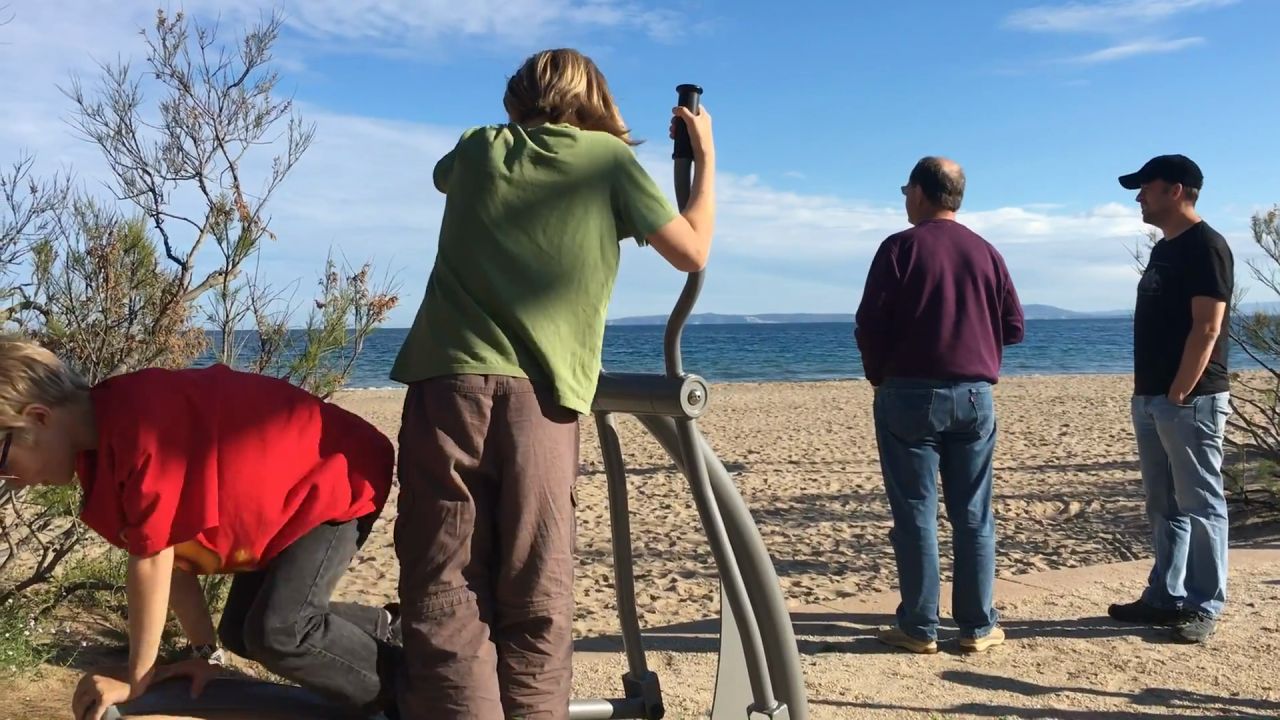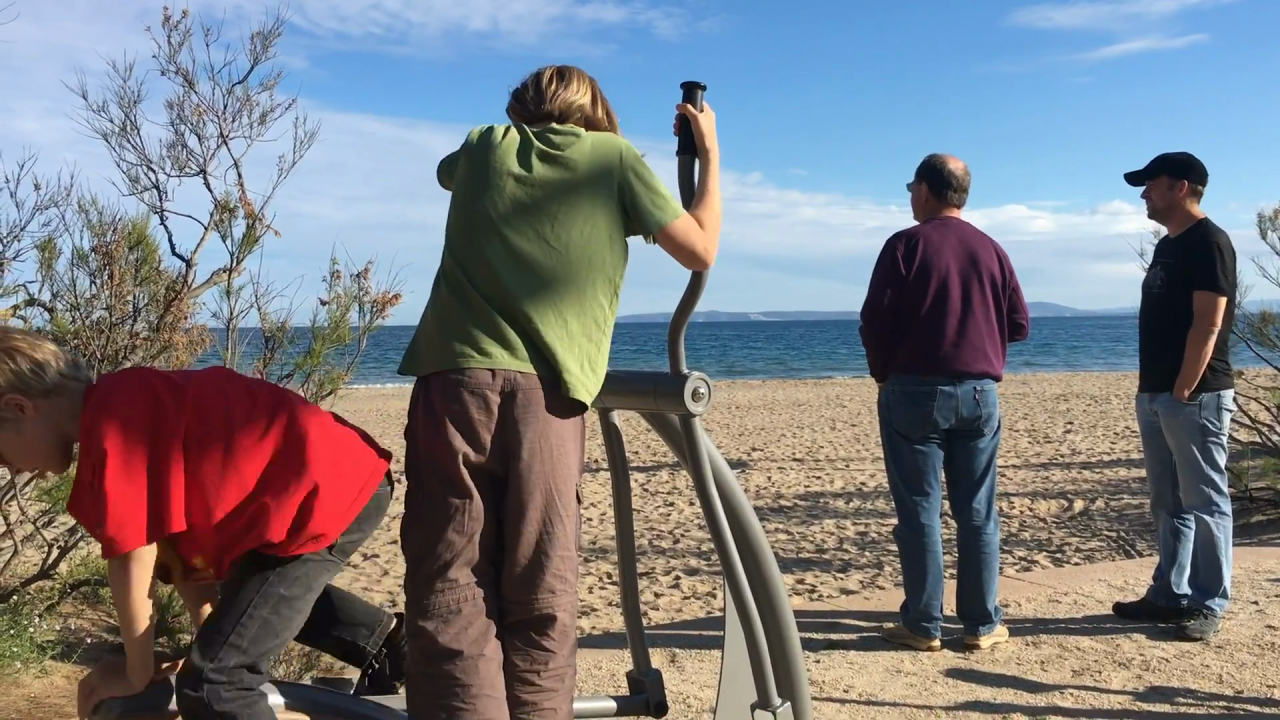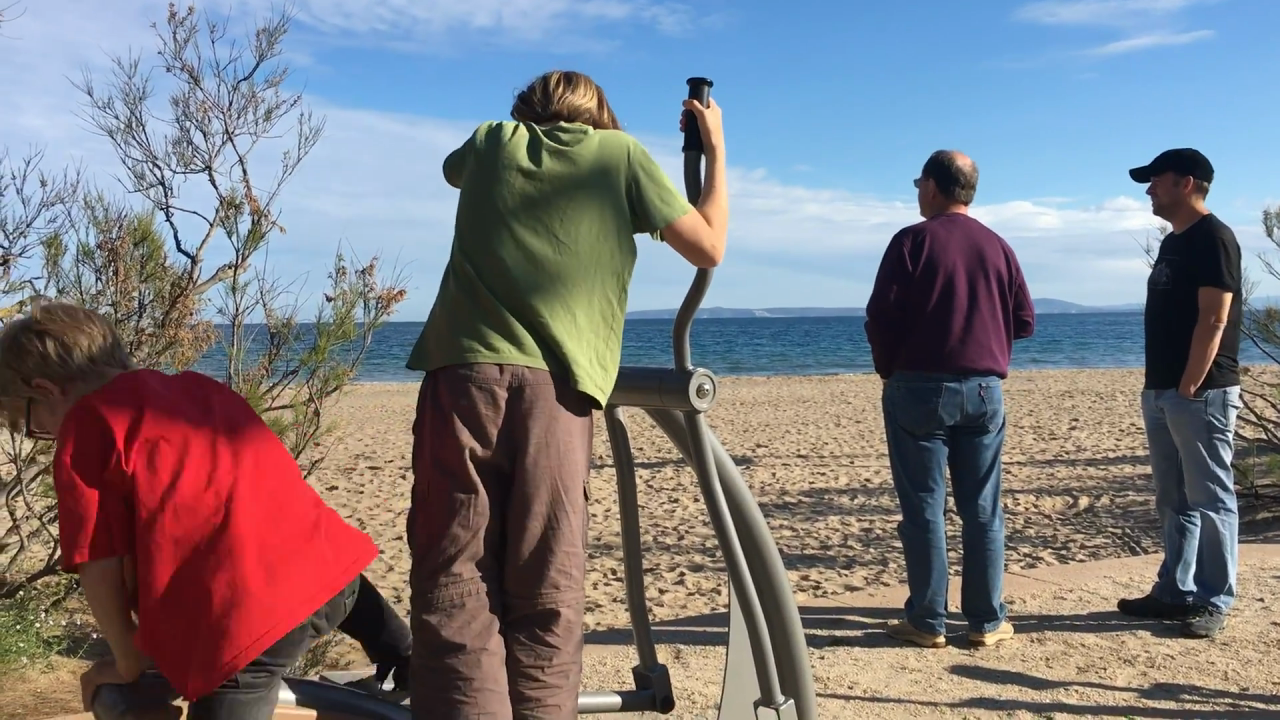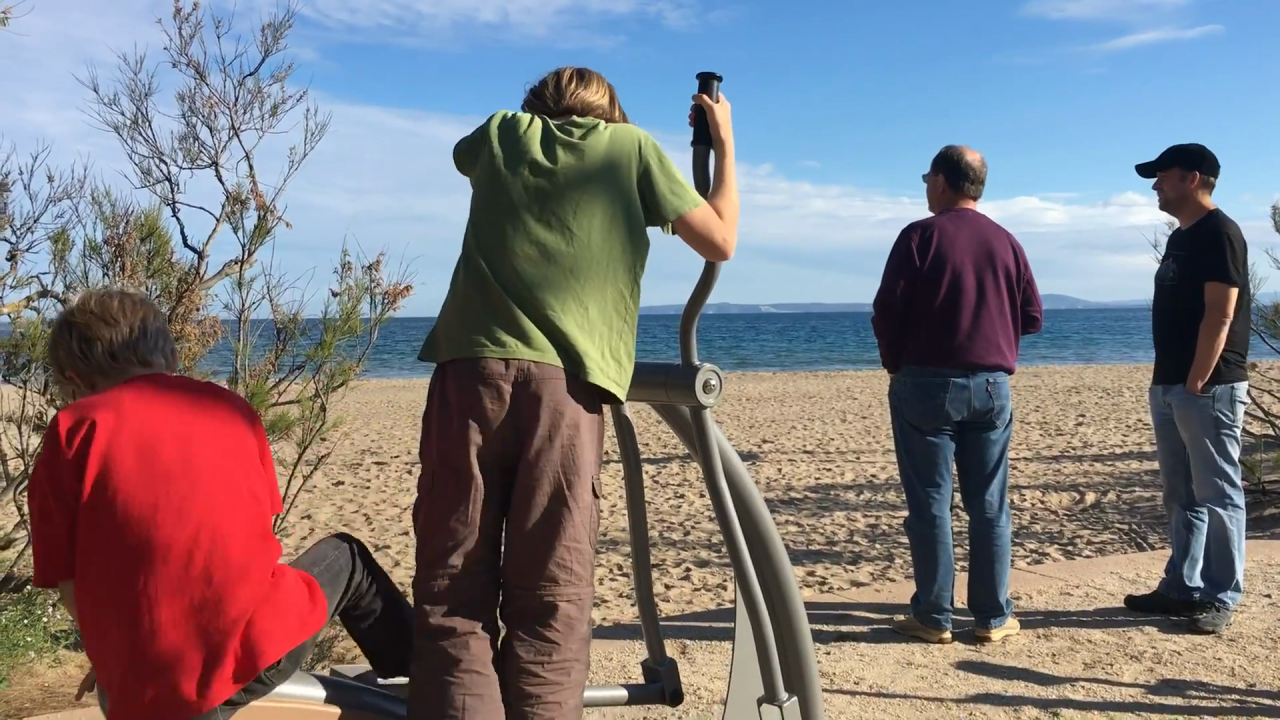
dt=0.2s
person 1, frame 1
left shoulder: (476, 149)
right shoulder: (607, 157)
right elbow: (693, 253)
right wrist: (705, 158)
left hip: (447, 385)
right hip: (538, 396)
left knee: (445, 602)
right knee: (536, 603)
person 1, frame 2
left shoulder: (482, 147)
right shoulder: (612, 155)
right elbow: (700, 251)
right wrist: (710, 155)
left hip: (455, 381)
right hip: (545, 393)
left knee: (450, 602)
right knee: (540, 605)
person 1, frame 3
left shoulder: (489, 143)
right shoulder: (619, 151)
right elbow: (708, 247)
right wrist: (715, 152)
left hip: (463, 377)
right hip: (553, 388)
left knee: (454, 603)
right knee: (545, 604)
person 1, frame 4
left shoulder: (499, 134)
right shoulder: (630, 145)
right elbow: (720, 241)
right wrist: (725, 144)
left hip: (471, 370)
right hip: (562, 383)
left knee: (453, 598)
right knee: (549, 599)
person 2, frame 1
left shoulder: (900, 248)
right shoulder: (986, 252)
left elbow: (870, 324)
right elbow: (1014, 327)
left wrist: (878, 376)
left hip: (910, 394)
right hip: (975, 395)
left knee: (915, 513)
right knee: (973, 514)
left ankle: (919, 627)
right ankle: (978, 625)
person 2, frame 2
left shoulder: (905, 245)
right shoulder: (991, 249)
left elbow: (875, 321)
right elbow: (1019, 324)
left wrist: (882, 373)
left hip: (914, 392)
right hip: (979, 393)
left knee: (919, 511)
right knee: (977, 512)
left ankle: (922, 625)
right ankle: (982, 623)
person 2, frame 3
left shoulder: (912, 241)
right shoulder: (998, 246)
left elbow: (881, 316)
right elbow: (1024, 321)
left wrist: (887, 369)
left hip: (919, 388)
right hip: (985, 390)
left knee: (924, 507)
right knee: (983, 509)
left ankle: (927, 621)
right ankle: (987, 620)
person 2, frame 4
left shoulder: (920, 236)
right shoulder: (1006, 242)
left elbow: (887, 311)
right elbow: (1032, 316)
left wrist: (894, 364)
left hip: (926, 383)
right hip: (992, 385)
left knee: (930, 502)
right knee: (990, 504)
left ankle: (933, 616)
right ankle: (994, 616)
person 3, frame 1
left shoulder: (1206, 246)
right shoulder: (1163, 249)
left elbow: (1206, 330)
left wrist: (1179, 394)
right wrist: (1146, 392)
left hip: (1190, 400)
right hip: (1149, 398)
left knee: (1200, 505)
right knee: (1164, 506)
left ankle: (1204, 607)
right ankle: (1165, 596)
person 3, frame 2
left shoulder: (1209, 242)
right shoulder: (1167, 245)
left elbow: (1207, 325)
left wrist: (1184, 390)
right wrist: (1152, 389)
left hip: (1195, 397)
right hip: (1154, 395)
left knee: (1205, 502)
right knee: (1168, 503)
left ankle: (1208, 604)
right ankle: (1170, 594)
person 3, frame 3
left shoulder: (1214, 239)
right shoulder: (1172, 241)
left elbow: (1213, 321)
left wrist: (1190, 387)
left hip: (1201, 393)
right hip: (1160, 391)
left knee: (1209, 499)
right knee: (1174, 500)
left ankle: (1213, 601)
right ankle: (1175, 591)
person 3, frame 4
left shoulder: (1219, 234)
right shoulder: (1180, 237)
left elbow: (1219, 317)
left wrist: (1196, 383)
left hip: (1209, 389)
right hip: (1168, 387)
left knee: (1217, 495)
right knee: (1181, 495)
left ankle: (1220, 598)
right ankle: (1181, 587)
person 4, frame 1
left shoulder: (138, 420)
right shoulder: (99, 453)
left elbow: (153, 561)
right elbow: (173, 552)
left wrist: (136, 679)
right wrist: (205, 655)
left hip: (336, 476)
right hip: (285, 487)
left knee: (280, 632)
right knee: (259, 628)
right ankle: (379, 634)
person 4, frame 2
left shoulder: (110, 420)
right shoulder: (137, 398)
left elbow: (133, 562)
right elbow: (185, 539)
left wrist: (137, 675)
right wrist: (210, 644)
left hip: (324, 497)
right hip: (338, 482)
left knee: (220, 682)
right ankle: (386, 644)
person 4, frame 3
left shoulder: (86, 427)
right shoulder: (199, 389)
left elbow: (100, 571)
left wrist: (128, 667)
right hip: (325, 560)
right ankle: (407, 662)
person 4, frame 4
left shoulder: (72, 430)
right shoulder: (229, 408)
left elbow: (65, 577)
left wrist: (120, 671)
right hip: (270, 634)
right knee: (346, 556)
